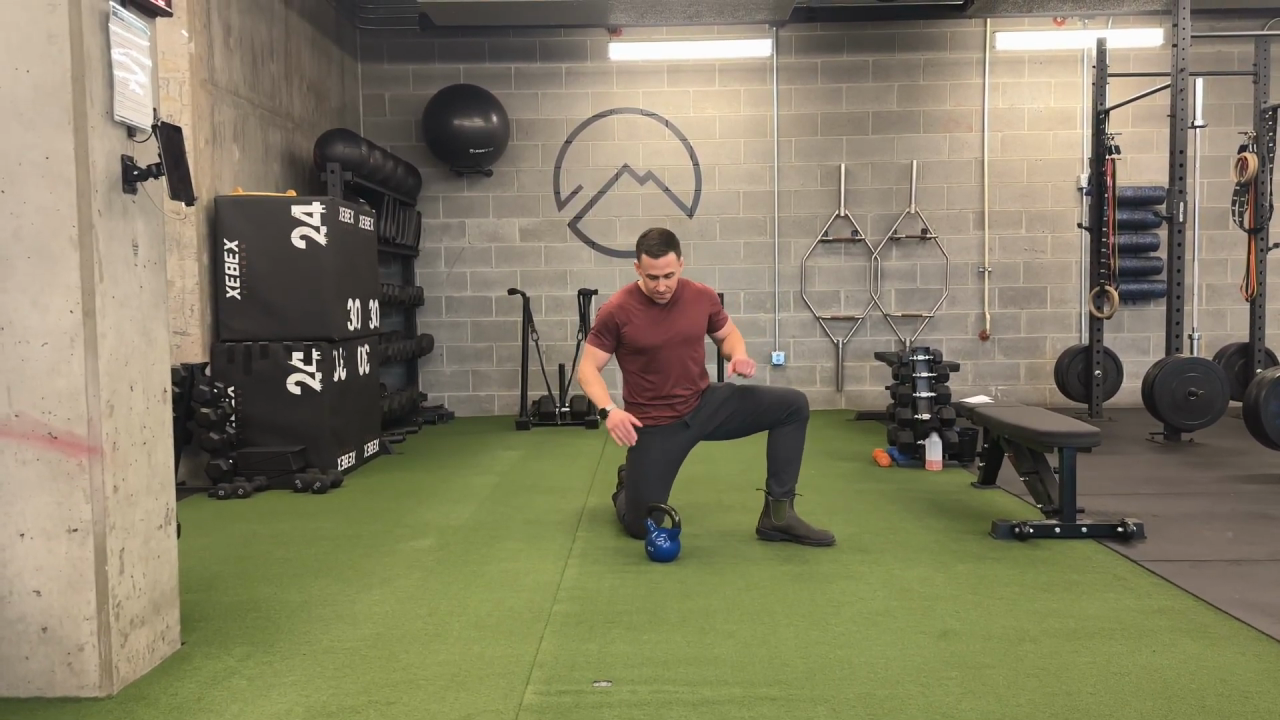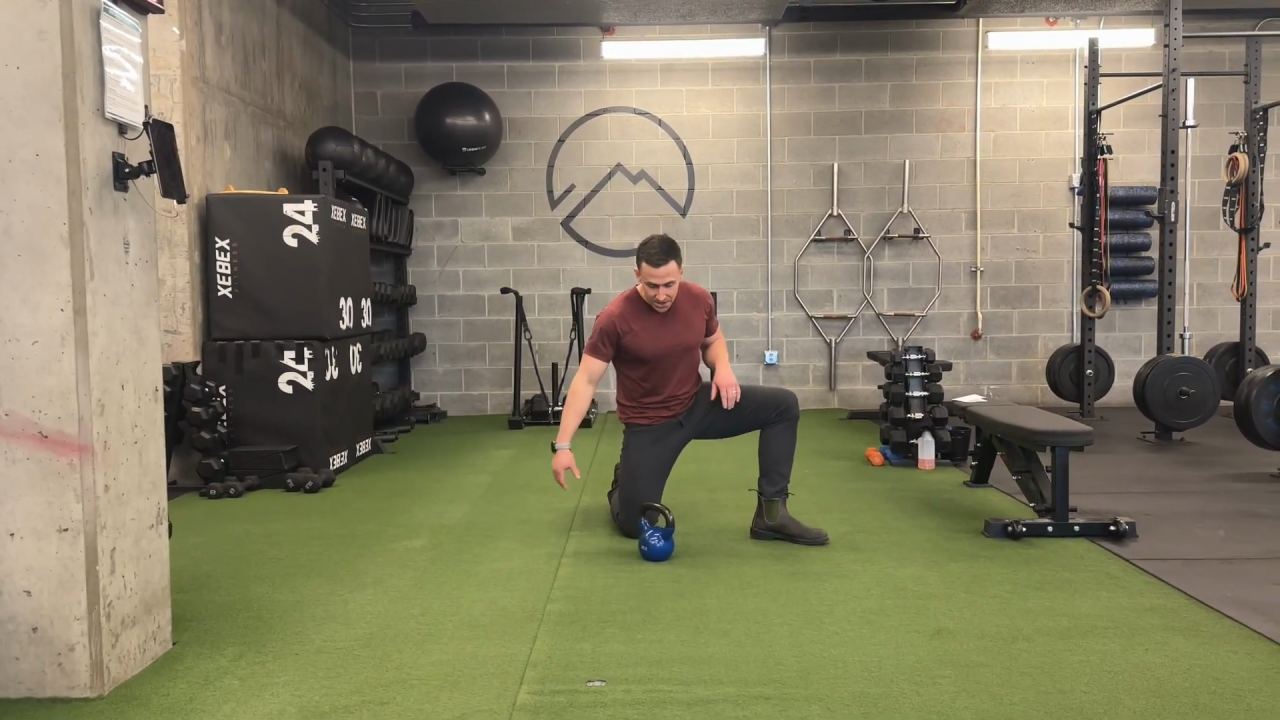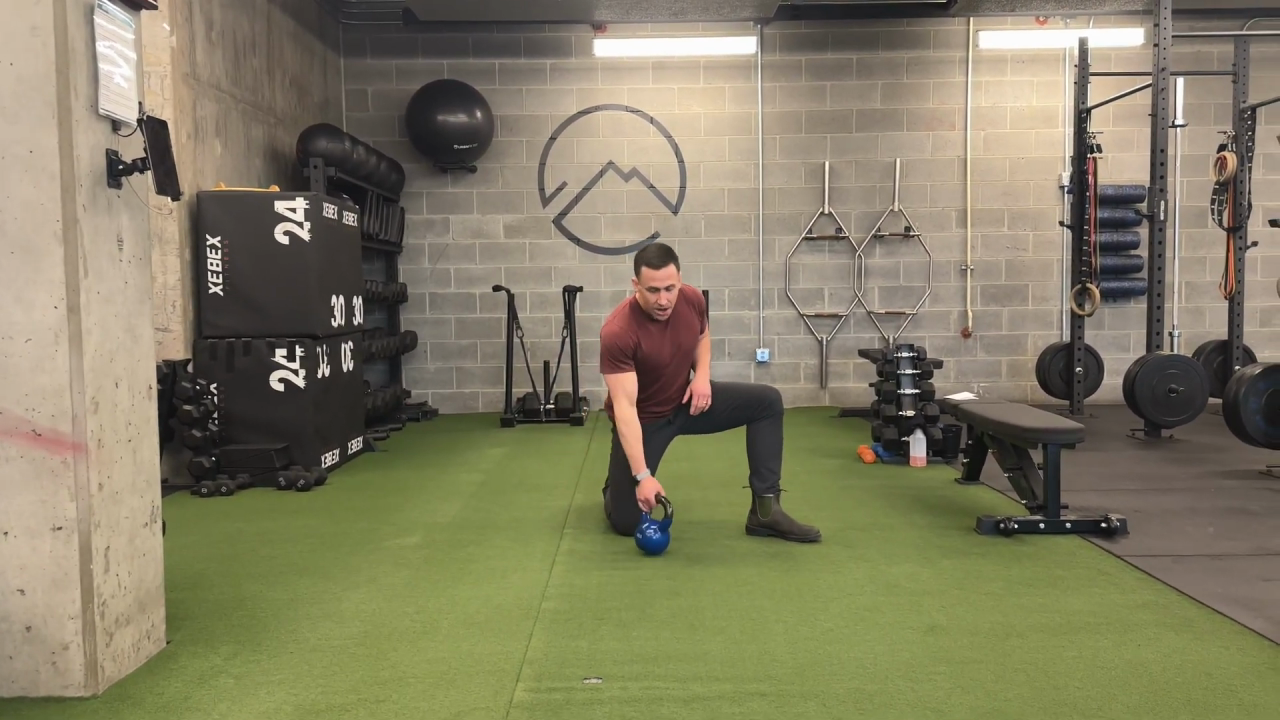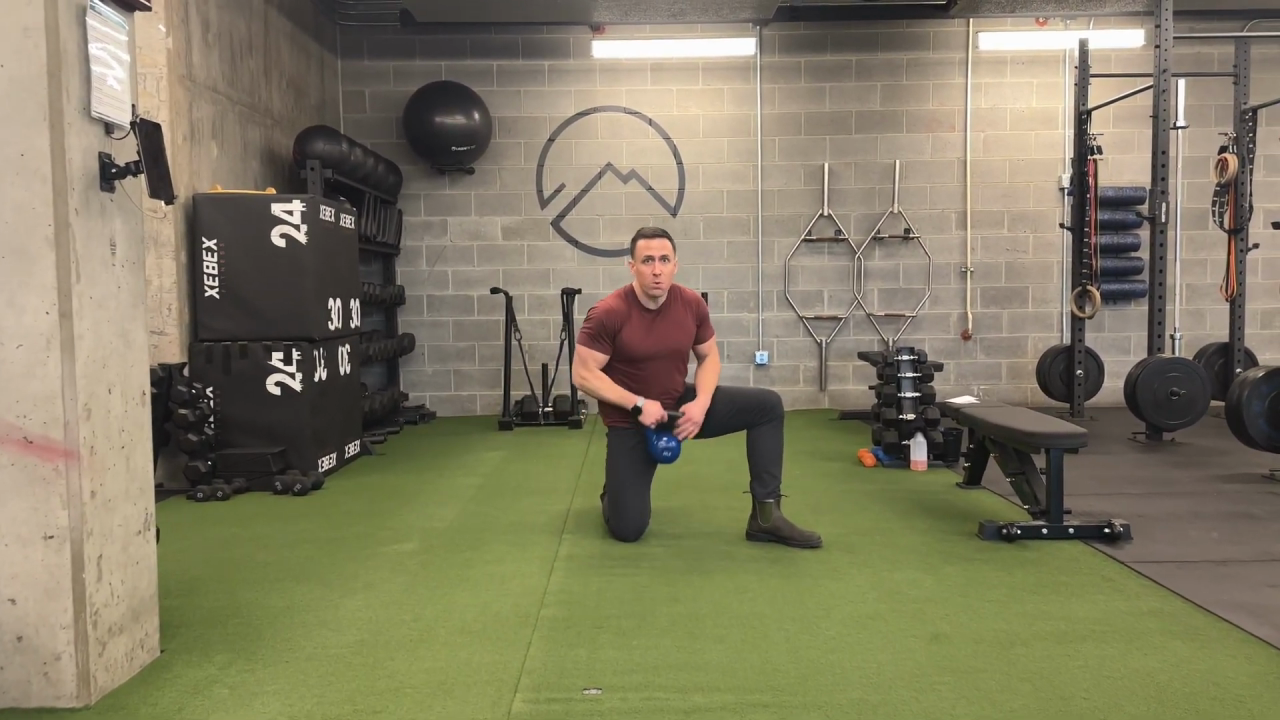
dt=0.5s
person 1, frame 1
left shoulder: (702, 296)
right shoulder: (616, 311)
left elbow: (727, 333)
right elbow: (588, 369)
left wrist: (738, 355)
right wrist: (609, 410)
left hip: (705, 403)
right hip: (655, 424)
left knee: (793, 405)
right knee: (641, 525)
left ankle: (778, 514)
right ankle: (627, 489)
person 1, frame 2
left shoulder: (699, 299)
right shoulder: (615, 318)
right elbow: (585, 381)
left wrist: (723, 367)
right wrist: (562, 445)
left hip: (699, 402)
right hip: (649, 423)
left knee: (783, 405)
right knee: (635, 525)
left ankle: (771, 513)
right ankle: (622, 485)
person 1, frame 3
left shoulder: (693, 300)
right shoulder: (618, 332)
right elbow: (625, 407)
left wrist: (702, 374)
right wrist: (643, 476)
left hip: (685, 402)
right hip: (643, 419)
left knee: (767, 401)
right knee: (628, 522)
left ankle: (765, 510)
right ankle: (618, 484)
person 1, frame 4
left shoulder: (692, 304)
right shoulder: (607, 313)
left elbow: (709, 357)
right elbow: (583, 375)
left wrist: (701, 402)
right wrist: (638, 404)
left hip: (681, 404)
right hip: (630, 423)
left knee: (768, 405)
right knee: (628, 528)
left ankle: (766, 515)
right ankle: (616, 489)
